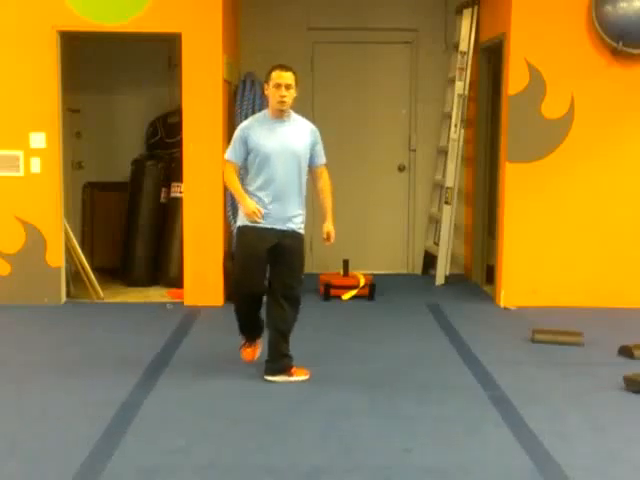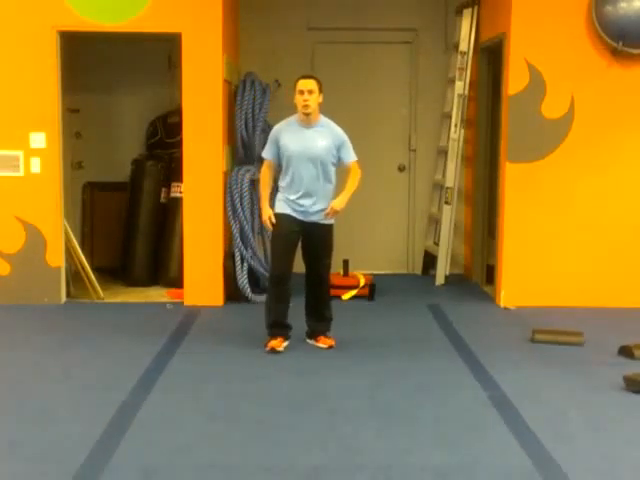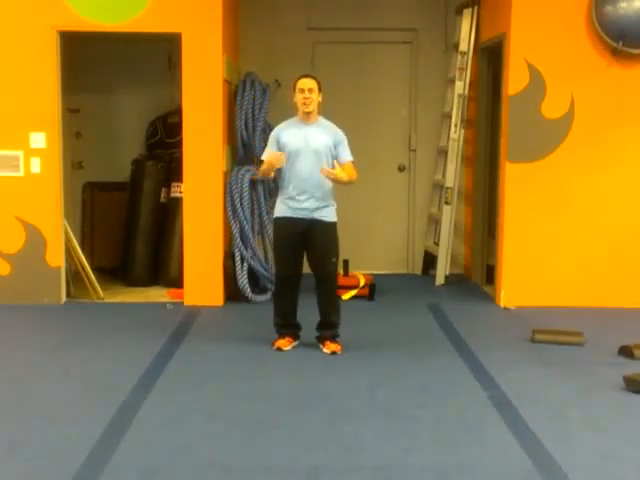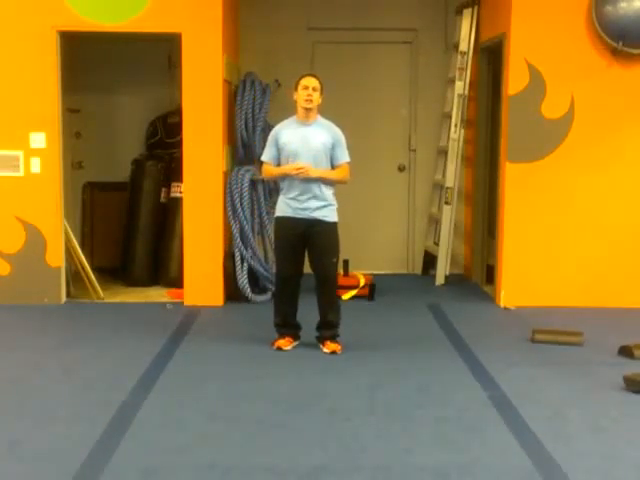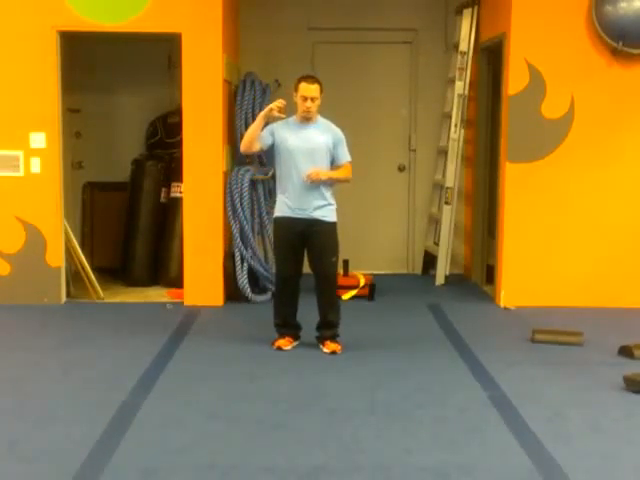
dt=1s
person 1, frame 1
left shoulder: (308, 130)
right shoulder: (248, 129)
left elbow: (321, 175)
right elbow: (230, 171)
left wrist: (328, 218)
right wrist: (244, 201)
left hip: (291, 226)
right hip: (253, 224)
left knee: (286, 295)
right knee: (247, 289)
left ankle: (279, 363)
right ankle: (251, 336)
person 1, frame 2
left shoulder: (335, 134)
right shoulder: (280, 131)
left elbow: (354, 171)
right elbow: (268, 169)
left wrist: (342, 198)
right wrist: (264, 204)
left hip: (321, 216)
right hip: (286, 212)
left knee: (319, 276)
right knee: (280, 272)
left ankle: (318, 331)
right ankle: (277, 332)
person 1, frame 3
left shoulder: (334, 133)
right shoulder: (280, 131)
left elbow: (351, 174)
right elbow: (264, 172)
left wrist: (340, 176)
right wrist: (269, 165)
left hip: (322, 216)
right hip: (287, 215)
left knee: (326, 276)
right knee: (286, 276)
left ankle: (328, 335)
right ankle: (287, 332)
person 1, frame 4
left shoulder: (332, 132)
right shoulder: (280, 131)
left elbow: (344, 175)
right elbow: (265, 171)
left wrist: (317, 173)
right wrist: (286, 170)
left hip: (323, 216)
right hip: (288, 215)
left knee: (327, 277)
right knee: (286, 276)
left ankle: (328, 335)
right ankle: (287, 332)
person 1, frame 5
left shoulder: (333, 132)
right shoulder: (278, 129)
left elbow: (347, 172)
right elbow: (246, 147)
left wrist: (327, 174)
right wrist: (263, 115)
left hip: (322, 217)
right hip: (287, 216)
left knee: (326, 276)
right knee: (286, 276)
left ankle: (328, 334)
right ankle: (287, 331)
